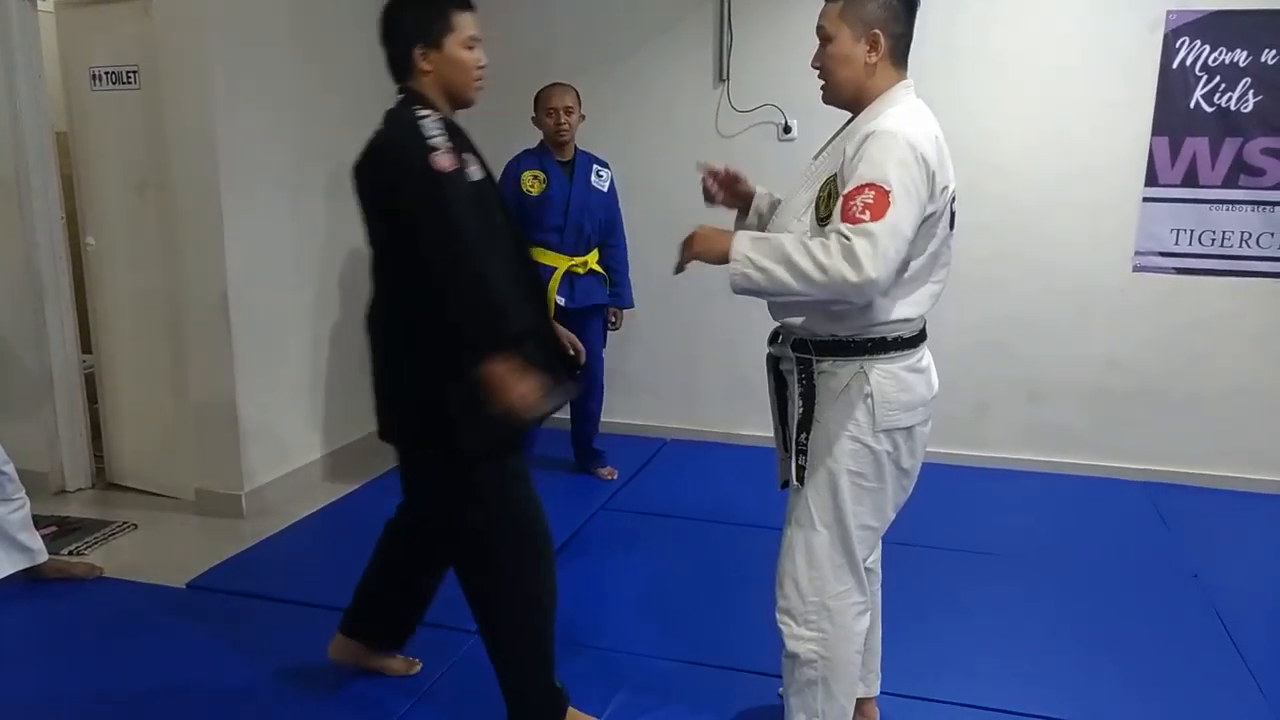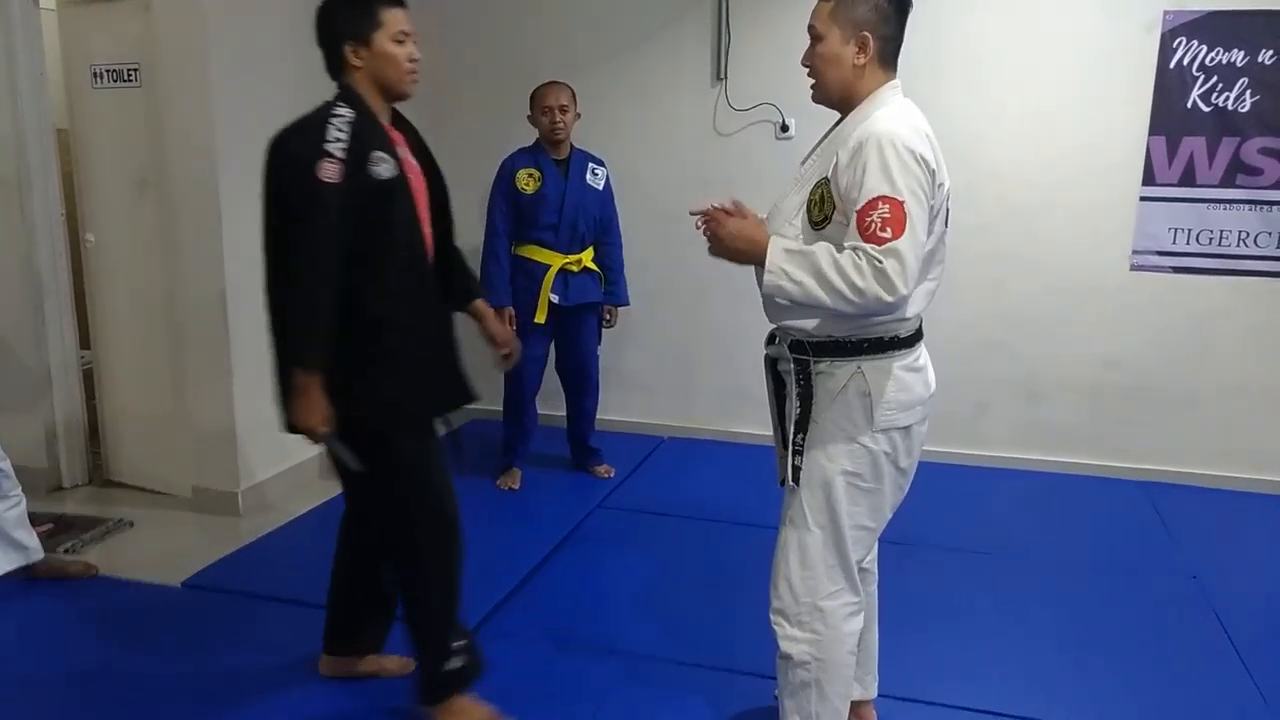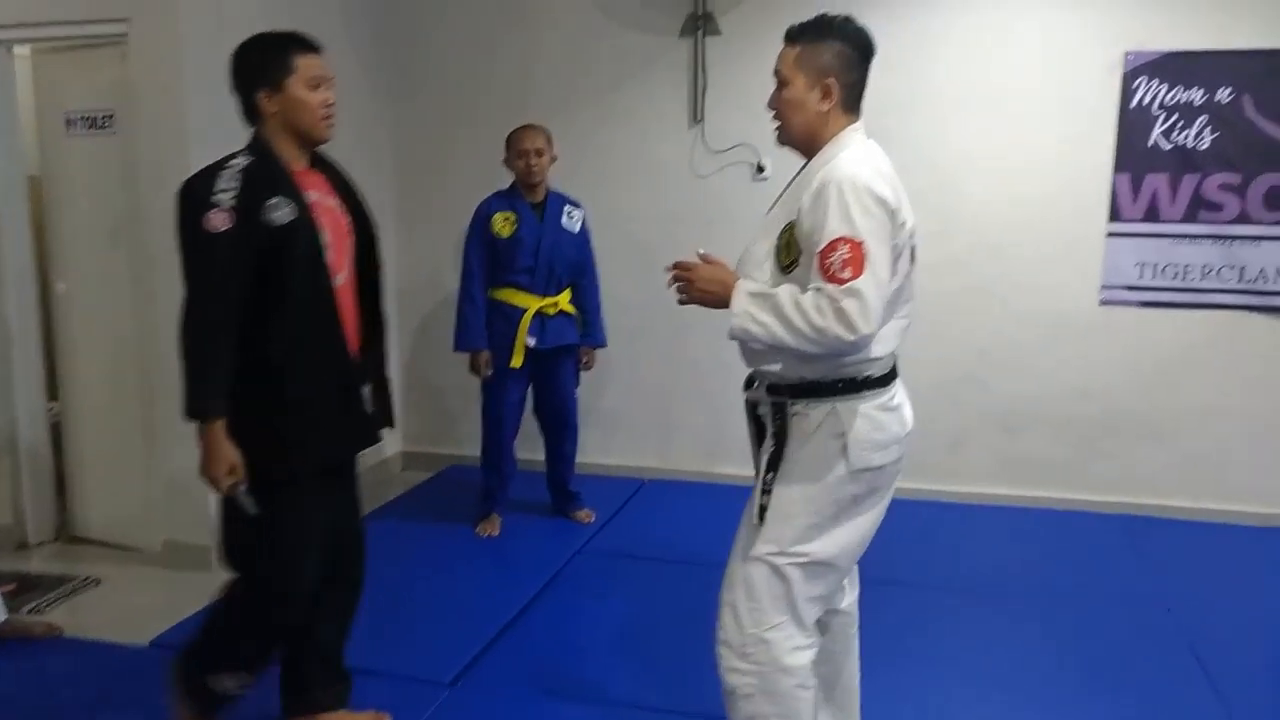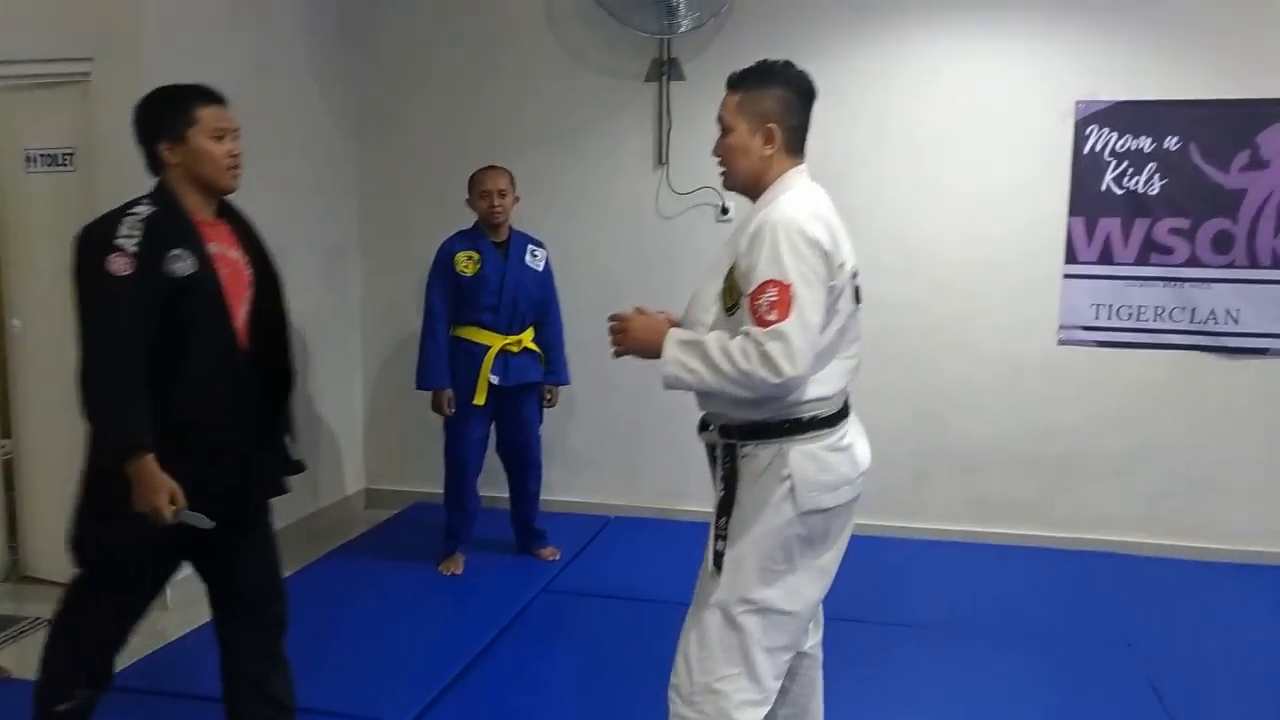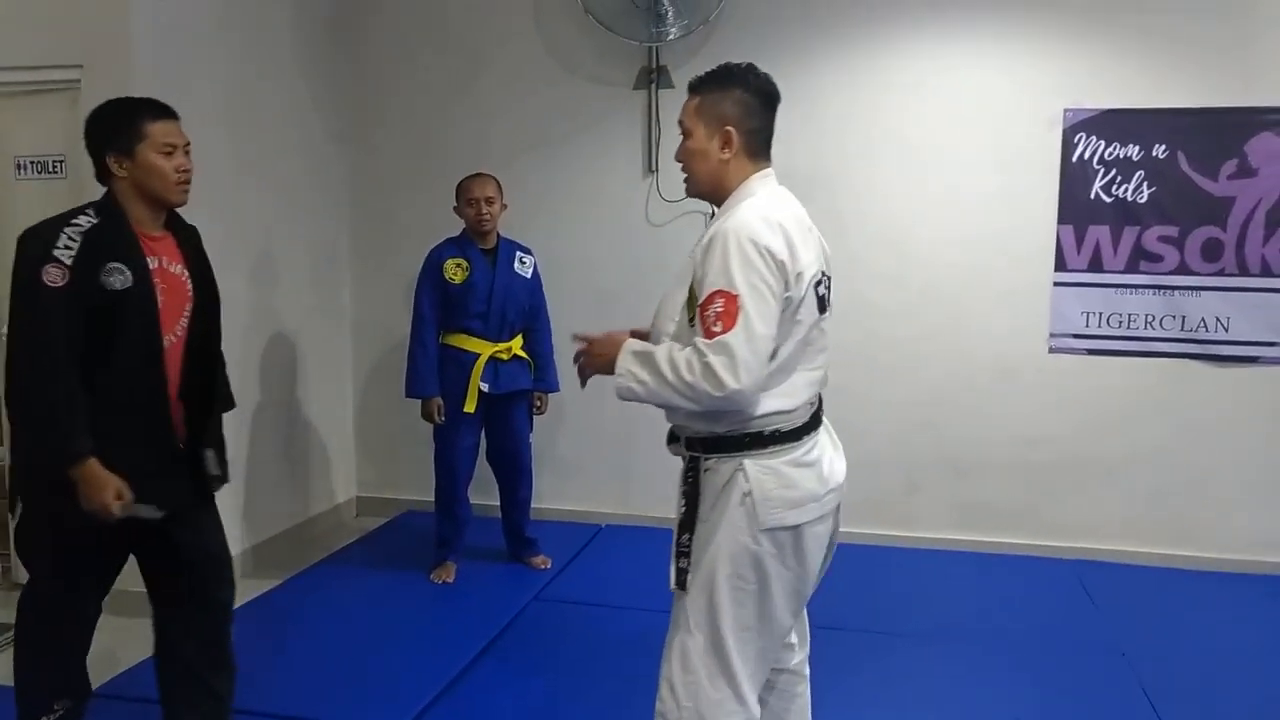
dt=0.2s
person 1, frame 1
left shoulder: (895, 137)
right shoulder: (872, 129)
left elbow: (858, 266)
left wrist: (732, 248)
right wrist: (751, 204)
left hip: (859, 385)
right hip: (844, 377)
left knee: (819, 577)
right knee: (846, 558)
person 1, frame 2
left shoulder: (887, 137)
right shoulder: (861, 130)
left elbow: (881, 277)
left wrist: (764, 252)
right wrist: (759, 235)
left hip: (856, 386)
right hip: (841, 377)
left knee: (814, 580)
right knee: (843, 560)
person 1, frame 3
left shoulder: (849, 180)
right shoulder: (830, 172)
left elbow: (844, 318)
left wrist: (733, 296)
right wrist: (734, 279)
left hip: (832, 426)
right hip: (822, 417)
left knee: (761, 614)
right knee: (821, 595)
person 1, frame 4
left shoulder: (786, 224)
right shoulder: (788, 214)
left elbow: (773, 361)
left wrist: (666, 344)
right wrist: (680, 328)
left hip: (786, 467)
right hip: (796, 457)
right knee: (786, 639)
person 1, frame 5
left shoulder: (741, 232)
right shoulder: (782, 217)
left elbow: (724, 375)
left wrist: (624, 359)
right wrist: (655, 341)
left hip: (753, 483)
right hip: (789, 467)
right knee: (774, 657)
person 2, frame 1
left shoulder: (420, 136)
right shoulder: (419, 140)
left elbow: (480, 248)
right elbow: (450, 261)
left wrist: (541, 325)
right wrist: (497, 363)
left hip: (437, 374)
right hip: (447, 383)
left knee: (433, 518)
right knee: (512, 542)
left ankle: (366, 634)
person 2, frame 2
left shoulder: (396, 133)
right shoulder: (327, 140)
left elbow: (427, 242)
right elbow: (304, 270)
left wrist: (478, 306)
right wrist: (306, 380)
left hip: (394, 360)
right hip: (363, 372)
left knee: (379, 515)
right knee: (424, 524)
left ankle: (349, 645)
person 2, frame 3
left shoulder: (329, 181)
right shoulder: (228, 190)
right elbow: (212, 318)
left wrist: (370, 382)
right wrist: (213, 428)
left hip: (326, 410)
right hip: (273, 421)
left knee: (338, 560)
right knee: (280, 572)
person 2, frame 4
left shoulder: (236, 230)
right shoulder: (128, 237)
right elbow: (112, 364)
left wrist: (265, 441)
right wrist: (141, 466)
left hip: (230, 459)
right hip: (162, 467)
left knee: (256, 599)
right knee: (107, 598)
person 2, frame 5
left shoulder: (185, 241)
right shoulder: (64, 246)
left wrist: (205, 440)
right wrist: (83, 467)
left hip: (169, 460)
right hip: (86, 471)
left knee: (204, 591)
right knee: (61, 609)
person 3, frame 1
left shoulder: (599, 172)
right shoulder: (520, 169)
left elbow: (613, 242)
left wrist: (617, 296)
left hip: (586, 294)
left knee: (589, 380)
left ankle: (589, 455)
person 3, frame 2
left shoulder: (595, 170)
right shoulder: (515, 168)
left elbow: (609, 238)
right elbow: (497, 238)
left wrist: (612, 294)
right wrist: (499, 297)
left hip: (581, 290)
right hip: (529, 289)
left knee: (583, 378)
right knee: (522, 381)
left ankle: (586, 453)
right ankle: (512, 462)
person 3, frame 3
left shoulder: (571, 213)
right shoulder: (491, 211)
left elbow: (585, 280)
right elbow: (474, 282)
left wrist: (590, 337)
right wrist: (476, 342)
left hip: (558, 332)
right hip: (506, 333)
left knee: (562, 420)
right knee: (500, 424)
left ankle: (566, 498)
right ankle: (492, 508)
person 3, frame 4
left shoulder: (534, 252)
right shoulder: (454, 250)
left elbow: (549, 319)
right elbow: (437, 321)
left wrist: (553, 375)
right wrist: (438, 381)
left hip: (522, 370)
right hip: (470, 370)
left knee: (526, 458)
right knee: (463, 461)
left ankle: (531, 536)
right ankle: (455, 546)
person 3, frame 5
left shoulder: (522, 259)
right shoulder: (442, 258)
left elbow: (538, 325)
right elbow: (425, 328)
left wrist: (543, 382)
right wrist: (428, 389)
left hip: (512, 378)
right hip: (459, 377)
left knee: (516, 466)
right knee: (453, 469)
left ankle: (522, 545)
right ankle: (447, 554)
